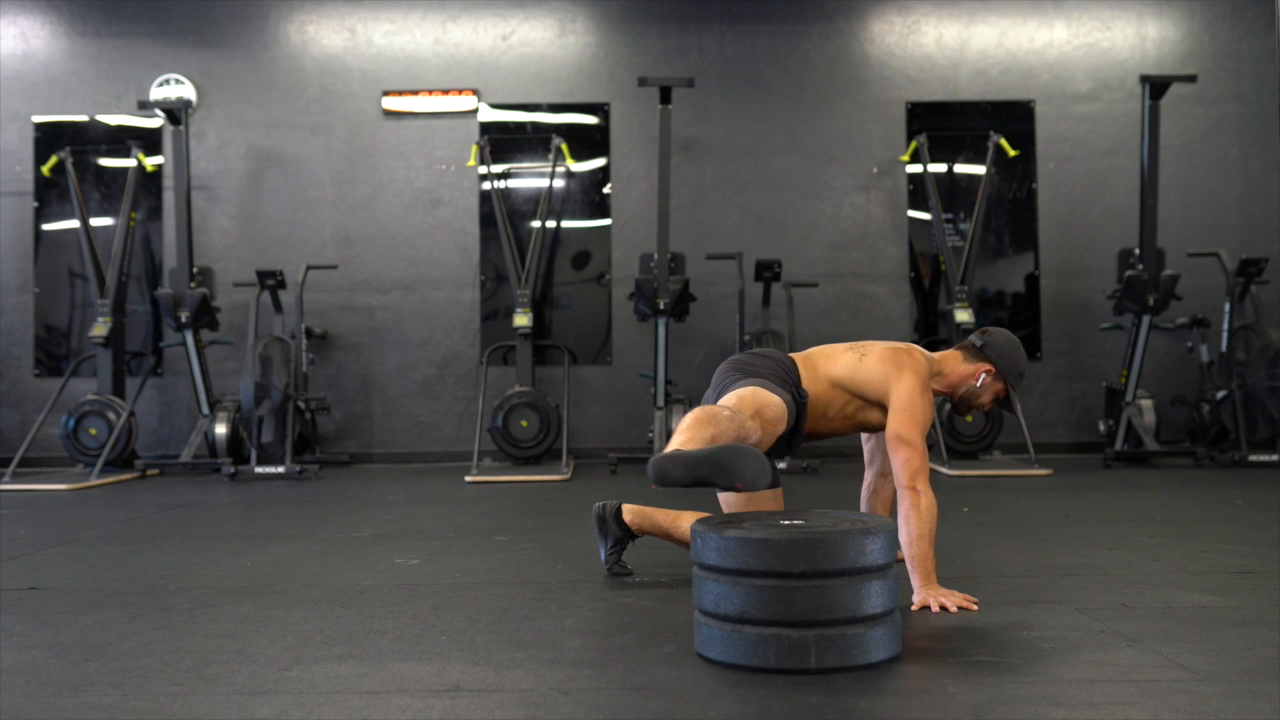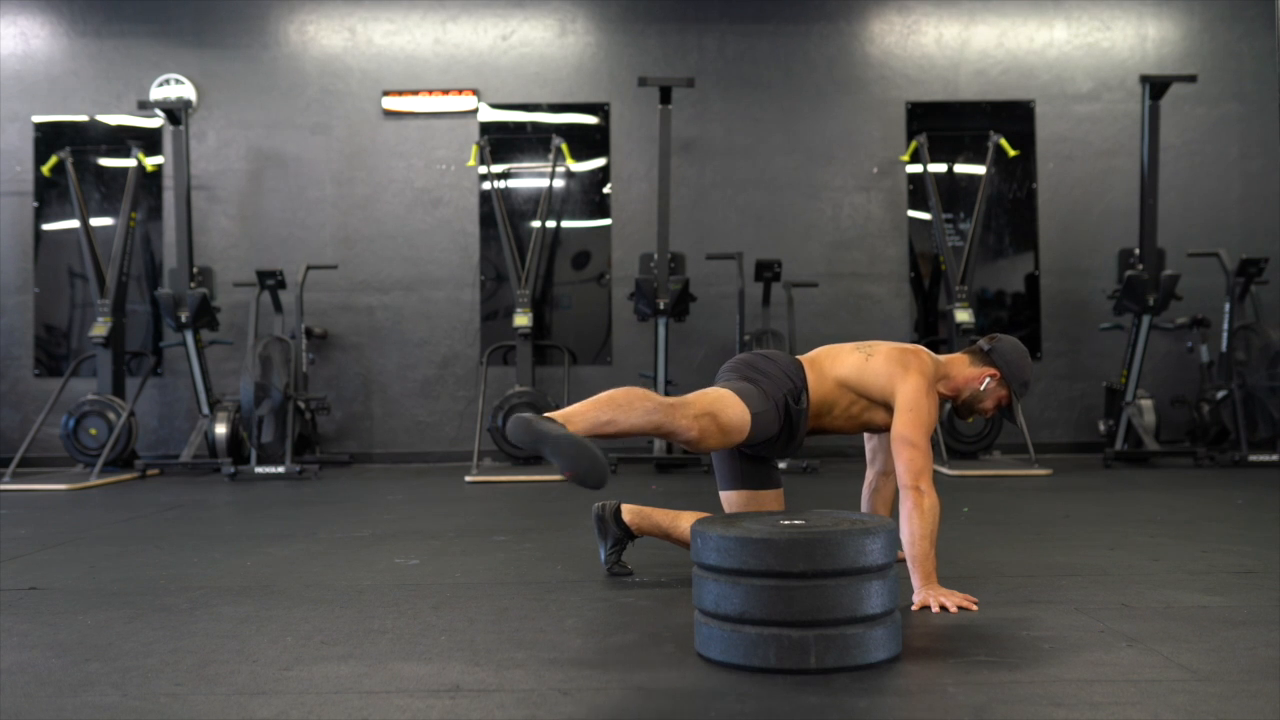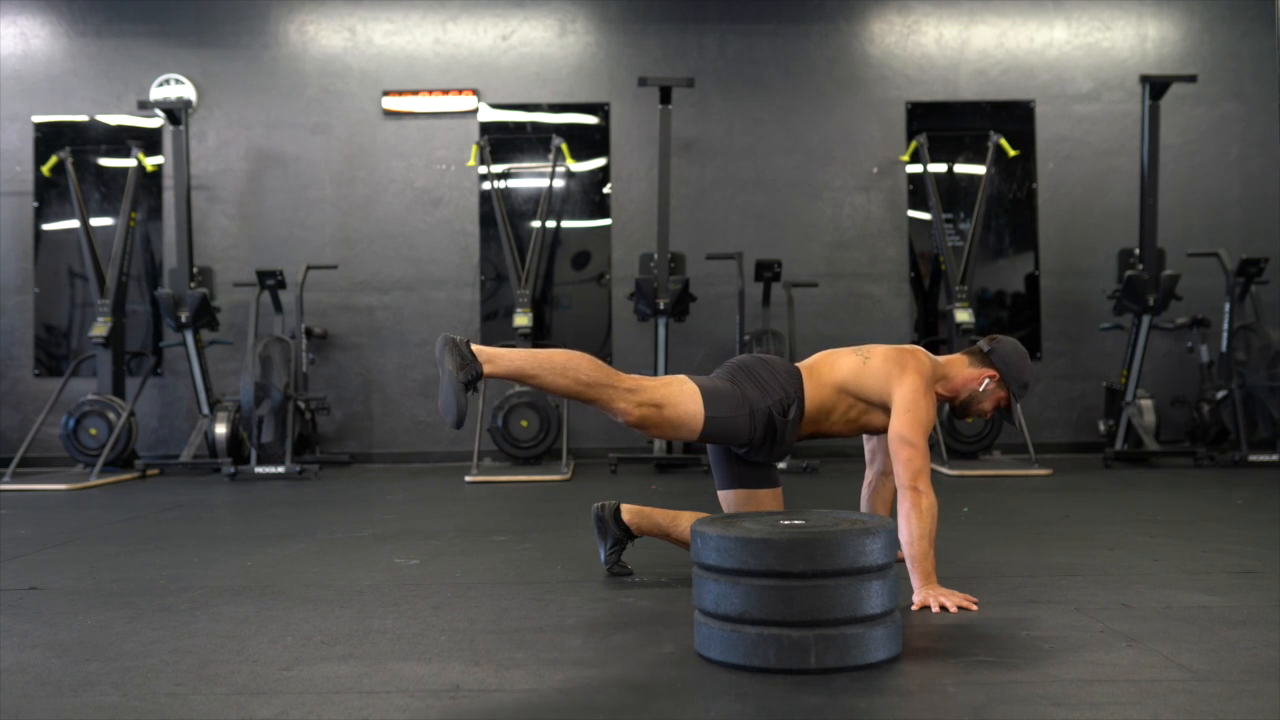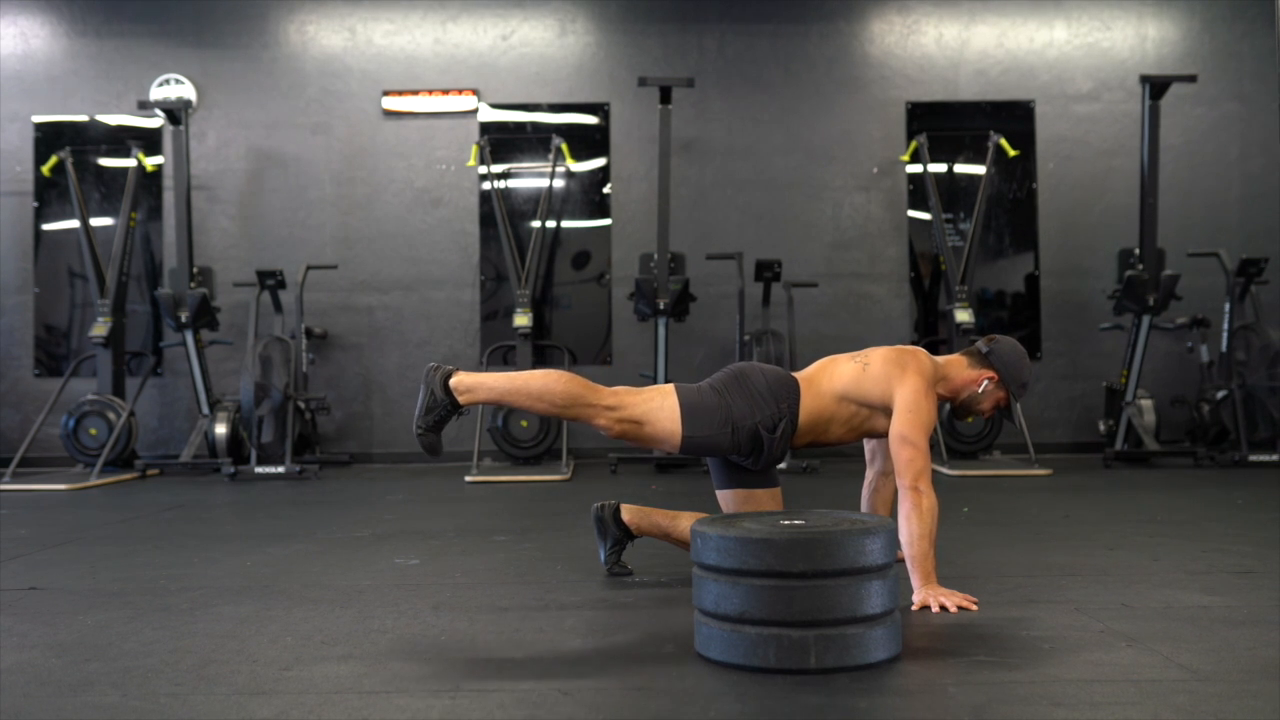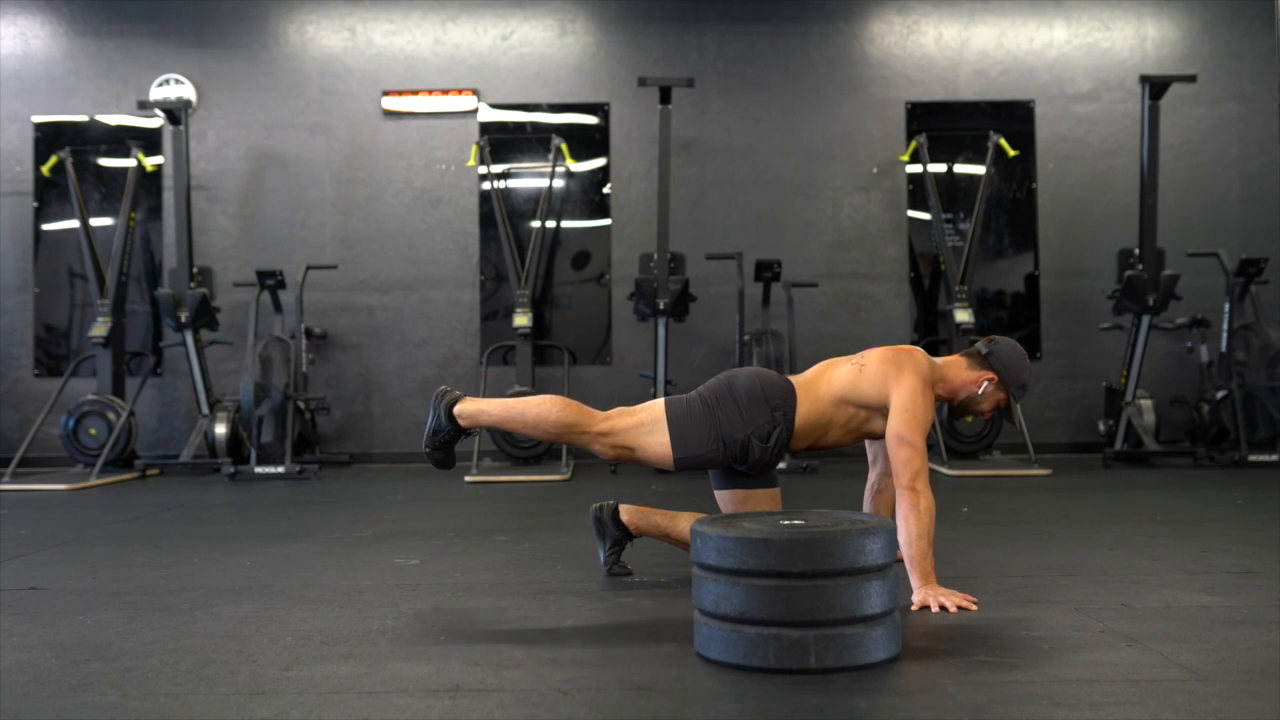
dt=1s
person 1, frame 1
left shoulder: (904, 373)
right shoulder: (914, 382)
left elbow: (882, 471)
right elbow: (914, 488)
right wrist: (926, 585)
left hip: (749, 399)
right hip: (757, 381)
right knee: (749, 423)
left ankle: (625, 518)
right ankle: (679, 455)
person 1, frame 2
left shoulder: (909, 372)
right shoulder: (920, 383)
left elbow: (882, 471)
right elbow: (917, 489)
right wrist: (926, 585)
left hip: (763, 417)
right hip: (766, 387)
right knee: (689, 422)
left ankle: (625, 518)
right ankle: (554, 424)
person 1, frame 3
left shoulder: (906, 374)
right shoulder: (919, 384)
left elbow: (881, 473)
right elbow: (915, 489)
right wrist: (925, 584)
left hip: (756, 425)
right hip: (757, 397)
right knee: (633, 400)
left ankle: (626, 518)
right ankle: (474, 357)
person 1, frame 4
left shoulder: (907, 373)
right shoulder: (921, 384)
left elbow: (881, 473)
right elbow: (916, 489)
right wrist: (926, 584)
left hip: (754, 433)
right hip: (751, 408)
right knee: (611, 409)
left ankle: (625, 519)
right ankle: (457, 385)
person 1, frame 5
left shoulder: (906, 376)
right shoulder: (916, 384)
left elbow: (882, 474)
right elbow: (912, 489)
right wrist: (924, 583)
left hip: (752, 435)
right hip: (745, 415)
right knee: (603, 433)
left ankle: (624, 519)
right ankle: (461, 411)
